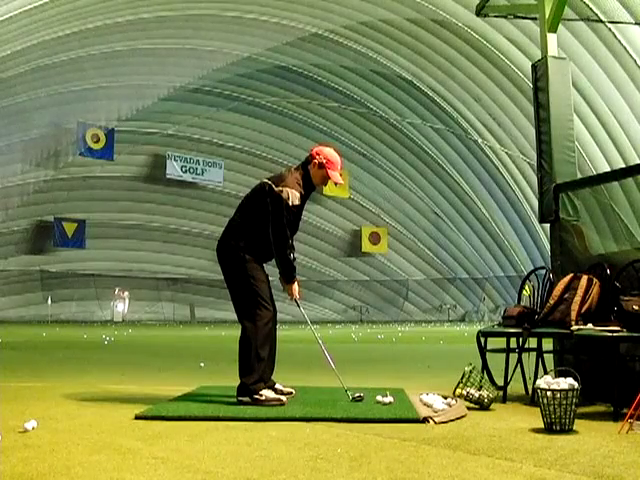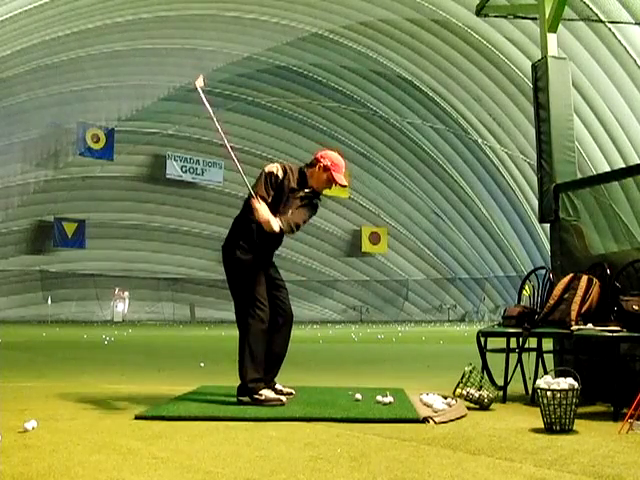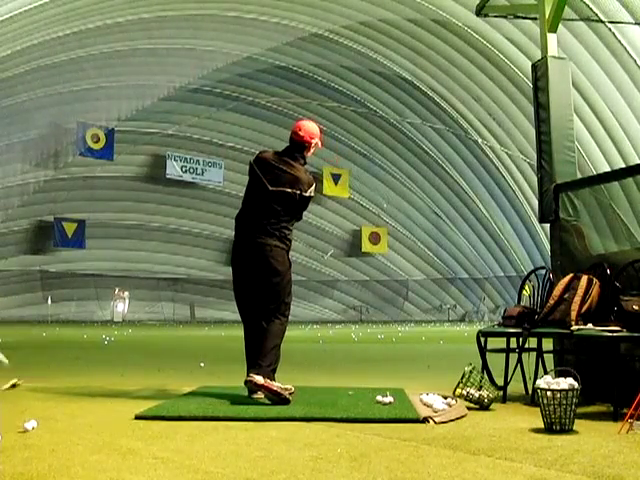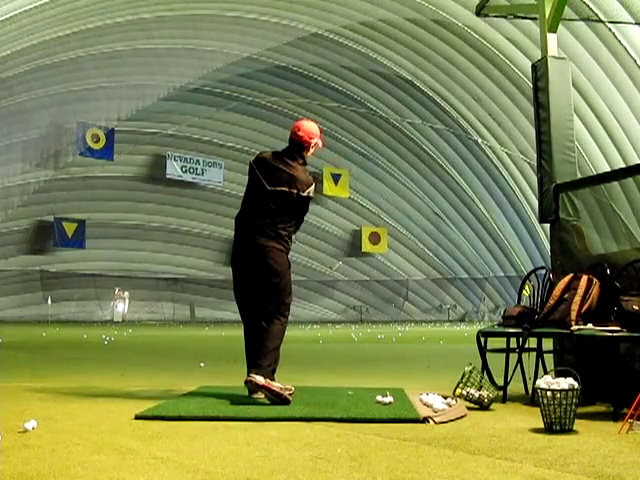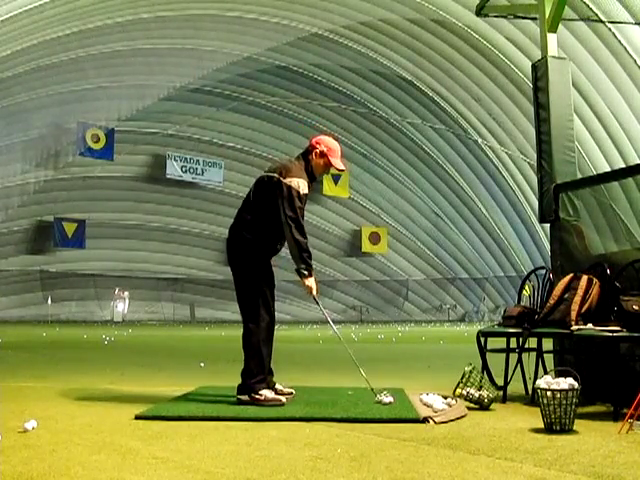
dt=1s
person 1, frame 1
left shoulder: (296, 185)
right shoulder: (289, 189)
left elbow: (285, 236)
right elbow: (279, 239)
left wrist: (289, 274)
right wrist: (289, 278)
left hip: (247, 252)
right hip: (238, 251)
left knee: (267, 314)
right knee: (259, 315)
left ankle: (263, 380)
right ankle: (250, 387)
person 1, frame 2
left shoulder: (311, 200)
right shoulder: (279, 173)
left elbow: (293, 221)
right elbow: (254, 201)
left wrist: (275, 222)
right wrist: (261, 212)
left hip: (264, 257)
right hip: (241, 250)
left knee: (282, 316)
right knee: (257, 316)
left ankle: (265, 380)
right ankle: (250, 386)
person 1, frame 3
left shoulder: (262, 160)
right shoulder: (306, 182)
left hip: (243, 245)
right hip: (273, 250)
left knee: (252, 315)
right knee: (277, 313)
left ankle: (257, 377)
right ankle: (262, 373)
person 1, frame 4
left shoulder: (261, 161)
right shoulder: (305, 181)
left hip: (243, 246)
right hip: (272, 251)
left knee: (253, 315)
right knee: (277, 314)
left ankle: (257, 376)
right ankle: (262, 373)
person 1, frame 5
left shoulder: (286, 171)
right shoulder: (296, 179)
right elbow: (293, 229)
right wrist: (306, 271)
left hip: (248, 245)
right hip: (250, 247)
left knee: (262, 315)
right knee: (259, 316)
left ankle: (262, 380)
right ankle: (253, 387)
